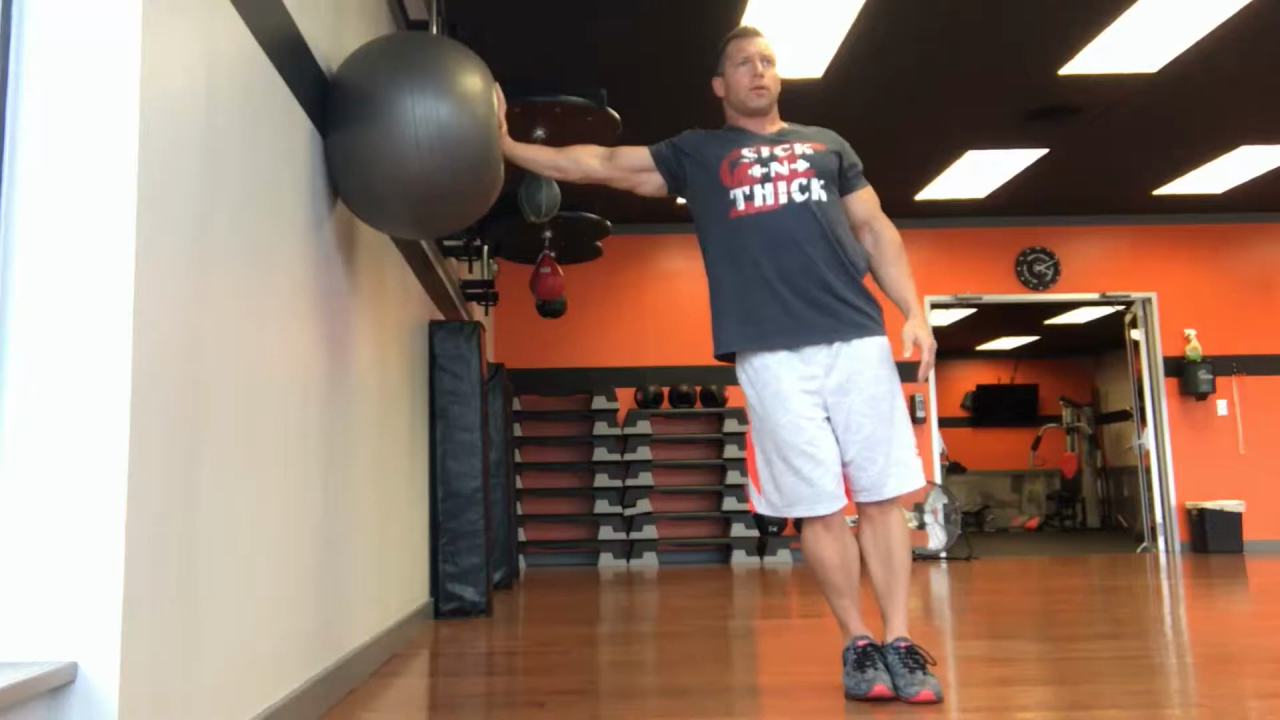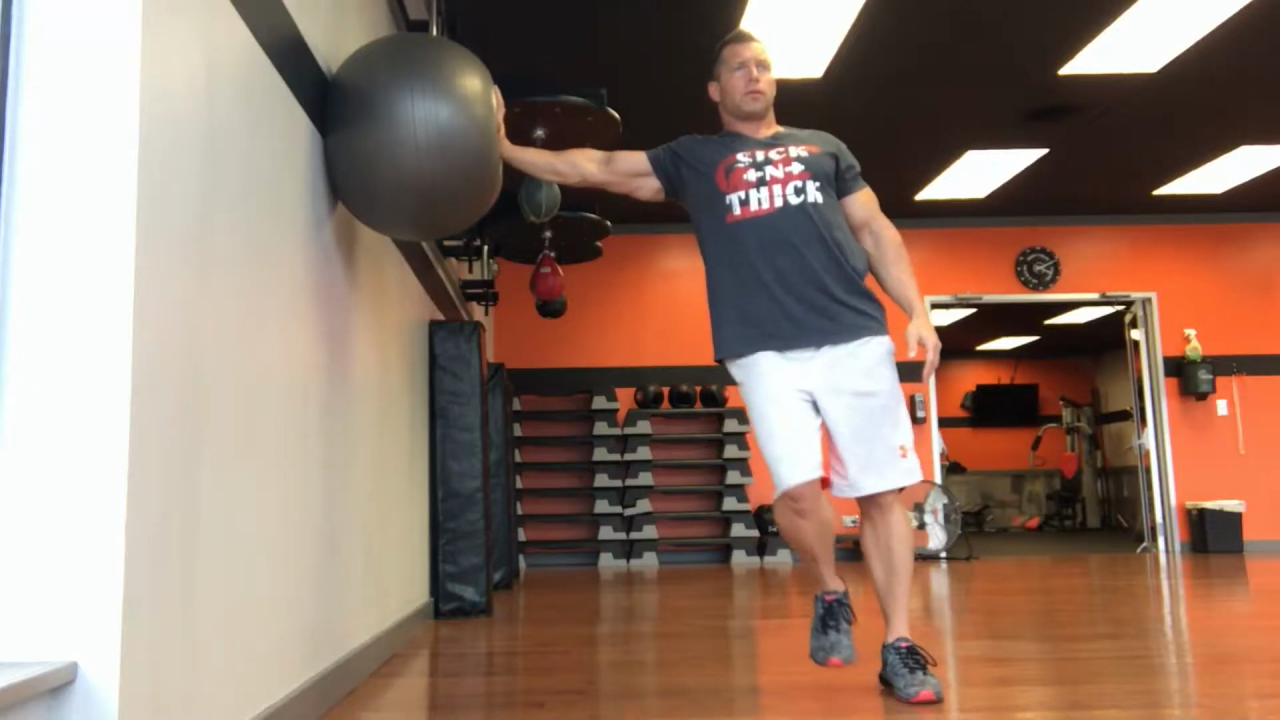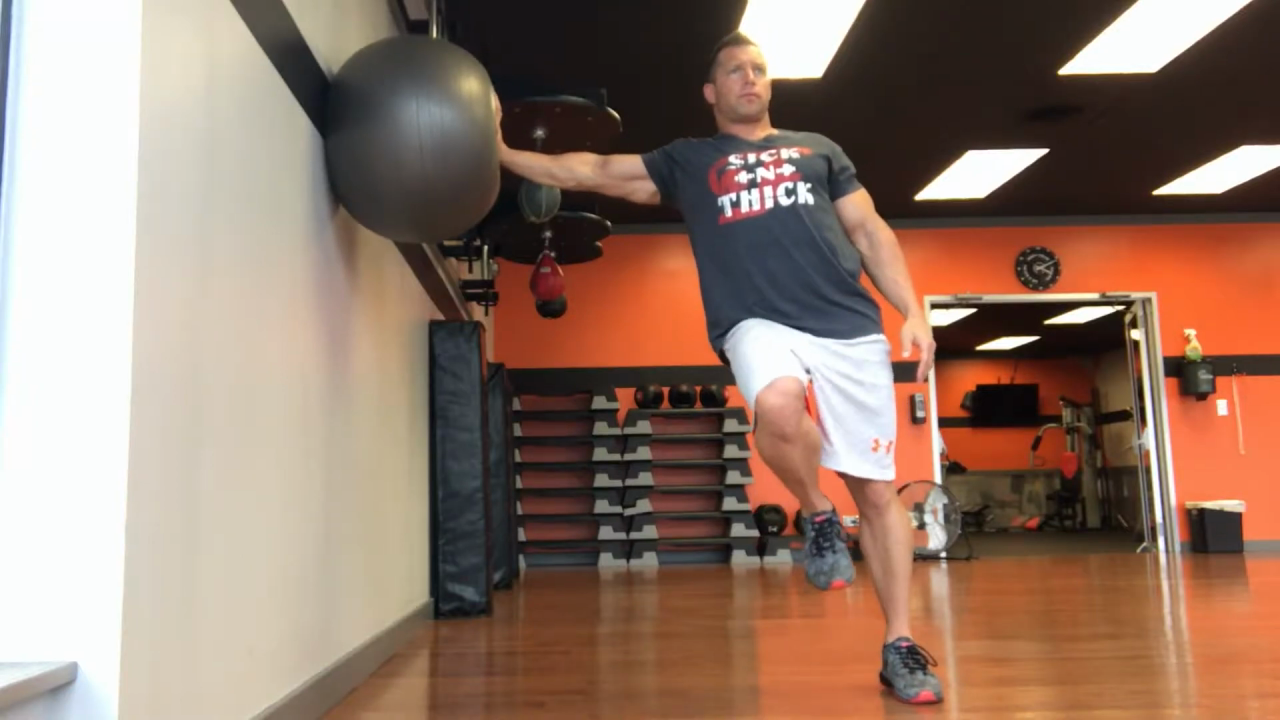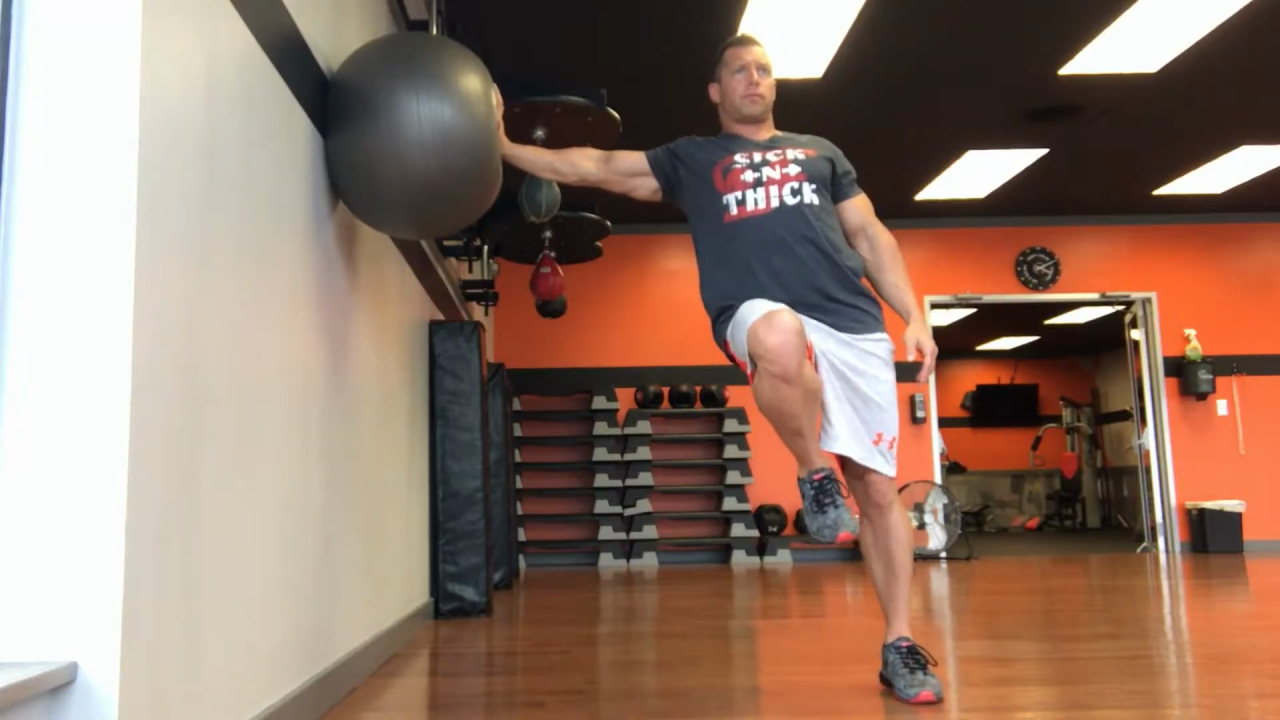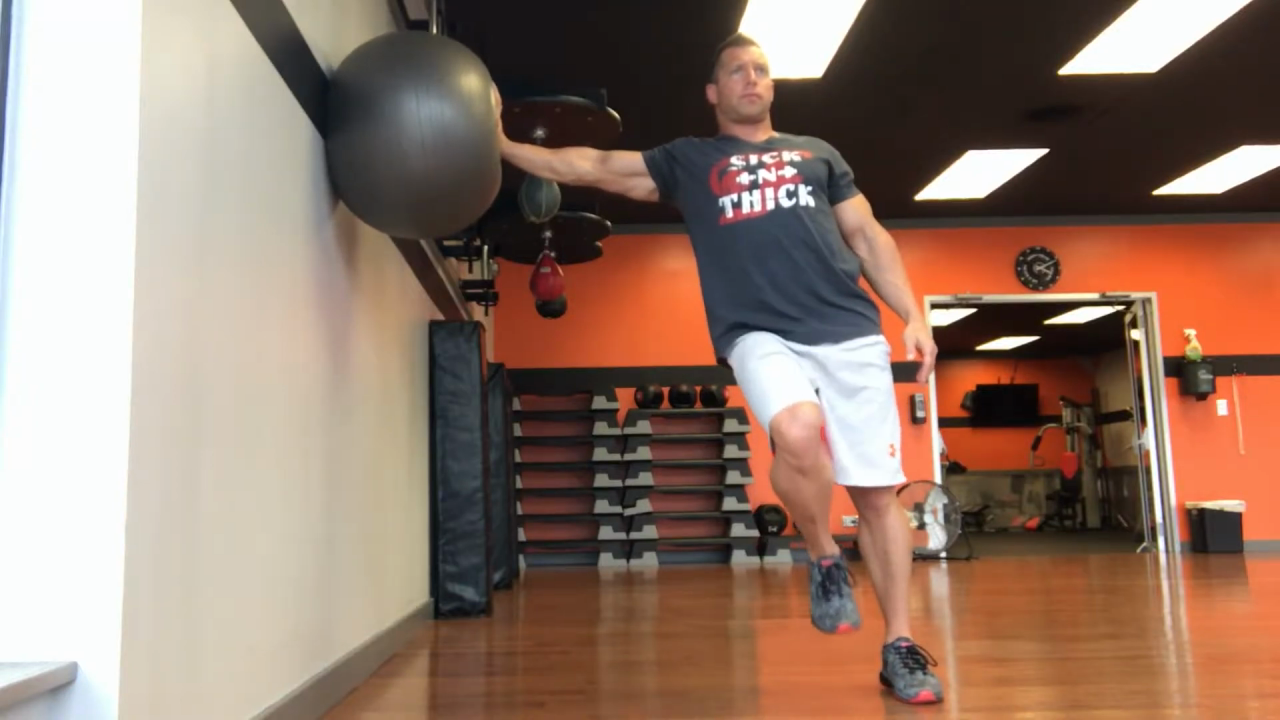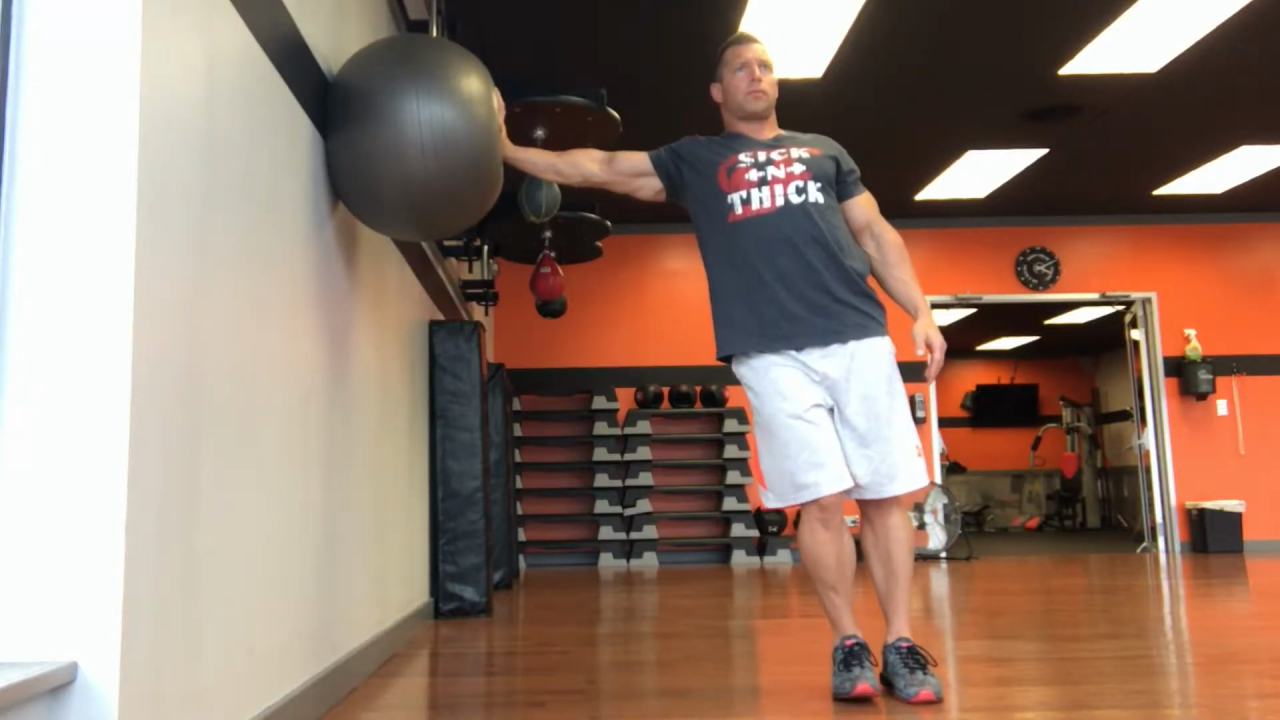
dt=0.7s
person 1, frame 1
left shoulder: (827, 144)
right shoulder: (696, 153)
left elbow: (875, 230)
right elbow: (601, 163)
left wrist: (914, 313)
right wrist: (505, 145)
left hip: (858, 339)
right hip: (771, 352)
left knee: (882, 496)
right knee: (820, 506)
left ankle: (900, 644)
right ankle: (858, 645)
person 1, frame 2
left shoulder: (824, 146)
right shoulder: (692, 159)
left elbow: (875, 231)
right elbow: (599, 167)
left wrist: (917, 312)
right wrist: (503, 148)
left hip: (857, 338)
right hip: (766, 349)
left knee: (882, 492)
right knee: (797, 486)
left ankle: (900, 645)
right ankle: (831, 595)
person 1, frame 3
left shoulder: (817, 148)
right shoulder: (687, 161)
left elbow: (869, 232)
right elbow: (593, 172)
left wrist: (912, 311)
right wrist: (501, 152)
left hip: (851, 329)
right hip: (759, 326)
left knee: (877, 488)
right knee: (778, 405)
left ankle: (900, 647)
right ankle: (818, 518)
person 1, frame 4
left shoulder: (820, 150)
right shoulder: (691, 158)
left elbow: (870, 236)
right elbow: (595, 166)
left wrist: (914, 317)
right wrist: (504, 147)
left hip: (856, 327)
right hip: (761, 320)
left knee: (879, 487)
right knee: (780, 335)
left ankle: (900, 647)
right ankle: (815, 479)
person 1, frame 5
left shoulder: (818, 153)
right shoulder: (687, 161)
left elbow: (868, 238)
right elbow: (593, 166)
left wrist: (913, 316)
right wrist: (502, 145)
left hip: (852, 334)
right hip: (762, 336)
left knee: (878, 492)
right knee: (798, 435)
left ankle: (899, 646)
right ankle: (824, 560)
person 1, frame 6
left shoulder: (824, 150)
right shoulder: (694, 160)
left elbow: (876, 234)
right elbow: (601, 168)
left wrist: (921, 313)
right wrist: (506, 150)
left hip: (860, 339)
right hip: (771, 352)
left knee: (885, 495)
right knee: (822, 500)
left ankle: (901, 646)
right ankle: (848, 645)
